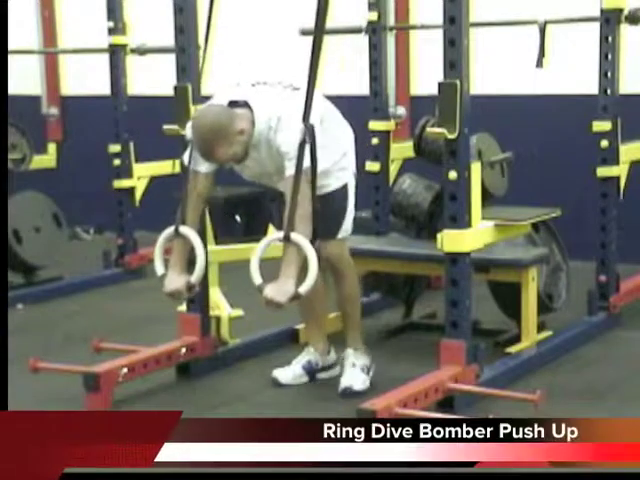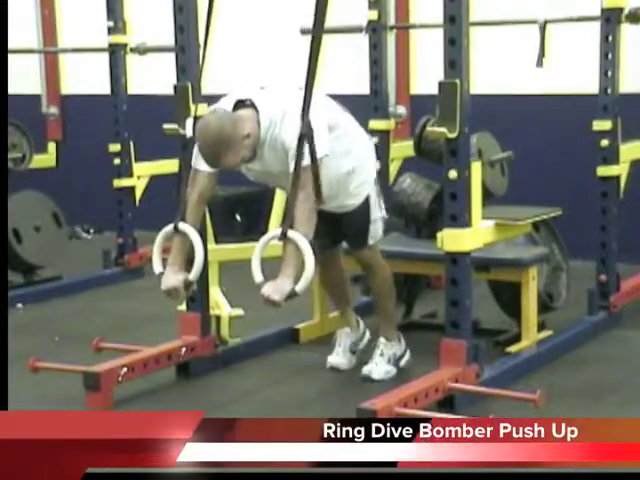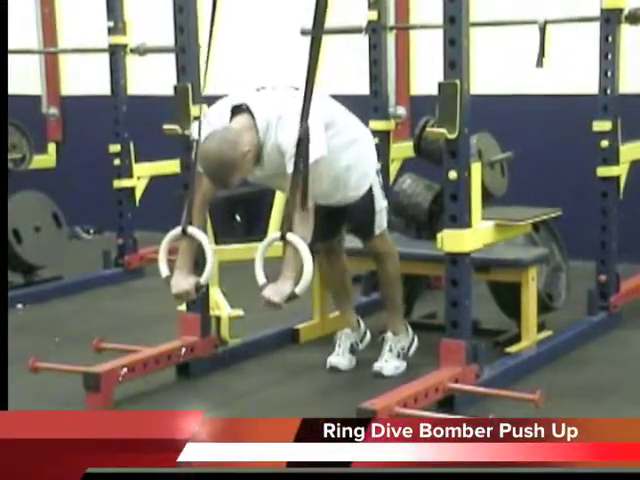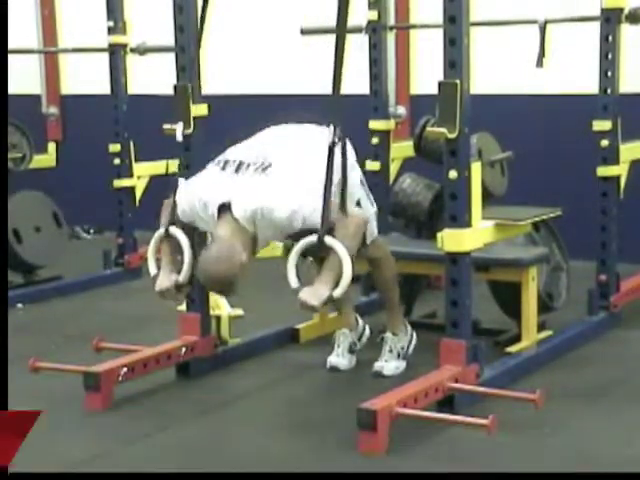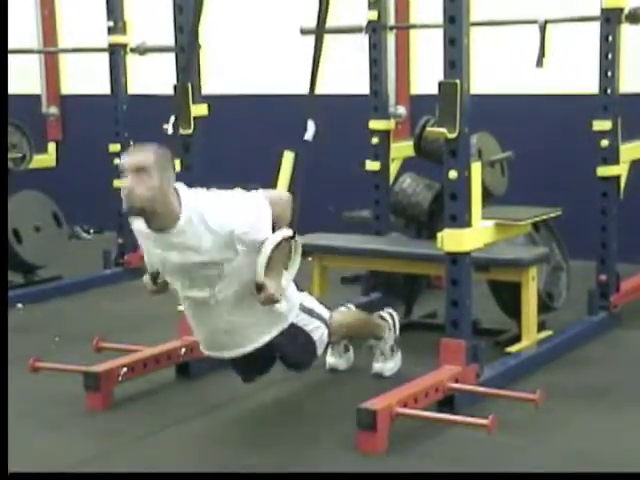
dt=1s
person 1, frame 1
left shoulder: (288, 124)
right shoulder: (209, 129)
left elbow: (300, 205)
right elbow: (195, 197)
left wrist: (286, 280)
right wrist: (177, 268)
left hip: (329, 166)
right hip: (283, 175)
left knee: (332, 253)
right knee: (300, 257)
left ankle: (356, 355)
right ankle: (320, 352)
person 1, frame 2
left shoulder: (296, 122)
right shoulder: (217, 128)
left elbow: (305, 200)
right elbow: (195, 195)
left wrist: (286, 278)
right wrist: (174, 266)
left hip: (350, 174)
right hip: (309, 185)
left knee: (366, 256)
right knee: (325, 256)
left ankle: (392, 342)
right ankle: (351, 329)
person 1, frame 3
left shoulder: (292, 126)
right shoulder: (212, 129)
left elbow: (303, 205)
right elbow: (198, 199)
left wrist: (287, 279)
right wrist: (183, 269)
left hip: (351, 163)
right hip: (312, 178)
left knee: (376, 245)
right knee: (326, 248)
left ankle: (399, 334)
right ankle: (352, 329)
person 1, frame 4
left shoulder: (280, 205)
right shoulder: (196, 199)
left elbow: (355, 220)
right elbow: (170, 206)
left wrist: (322, 286)
right wrist: (167, 269)
left hip: (331, 158)
left knee: (370, 250)
left ankle: (399, 333)
right ankle: (350, 328)
person 1, frame 5
left shoulder: (219, 214)
right shoulder: (139, 221)
left elbow: (282, 201)
left wrist: (274, 275)
right wrist: (156, 272)
left hip: (266, 307)
left ankle: (384, 327)
